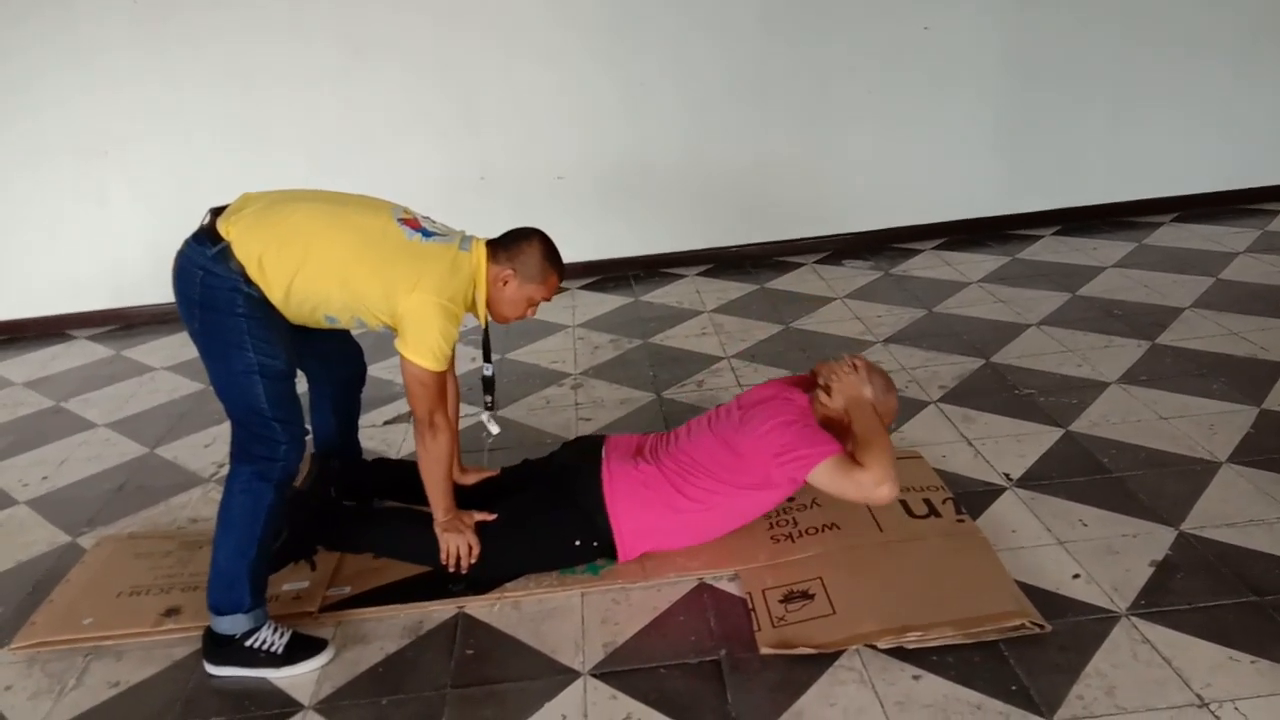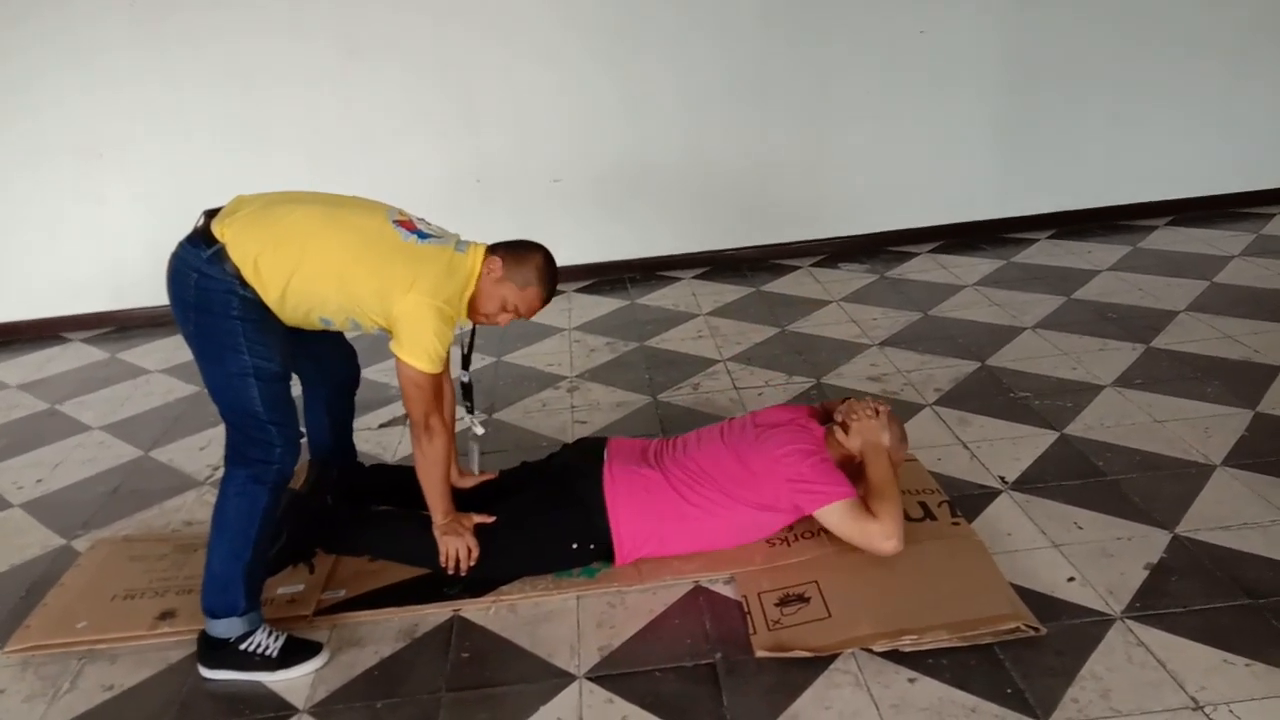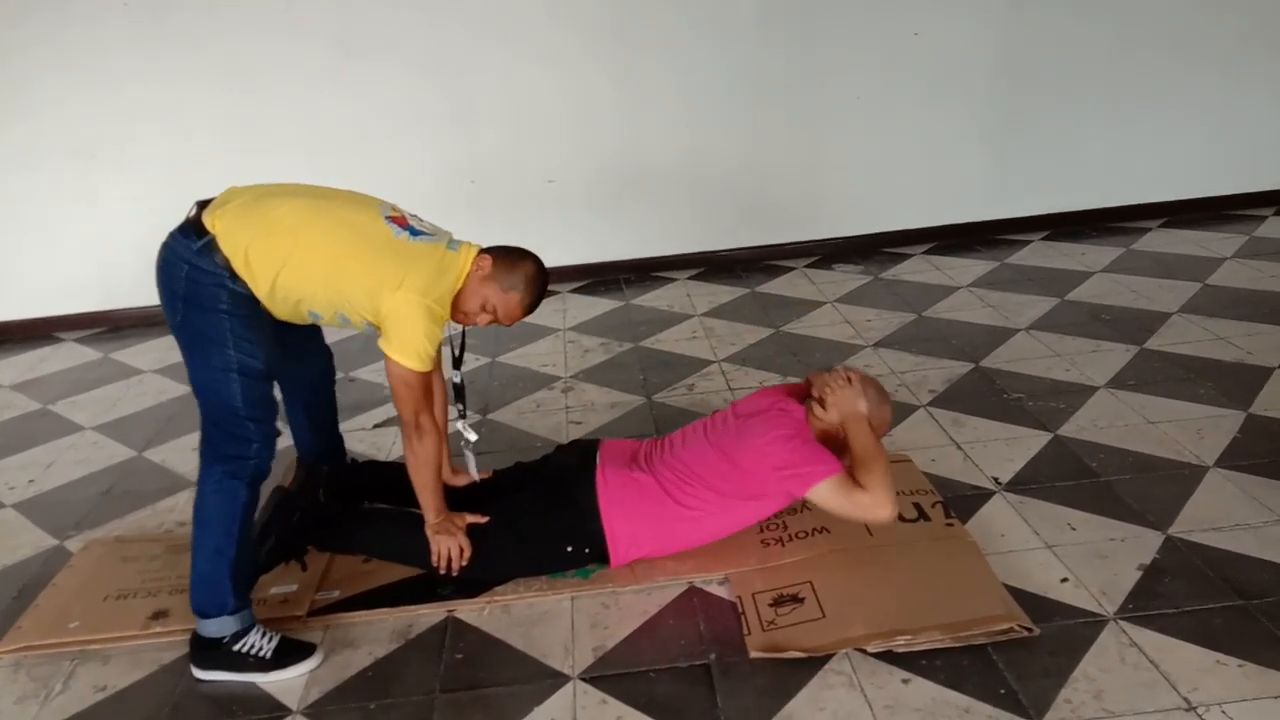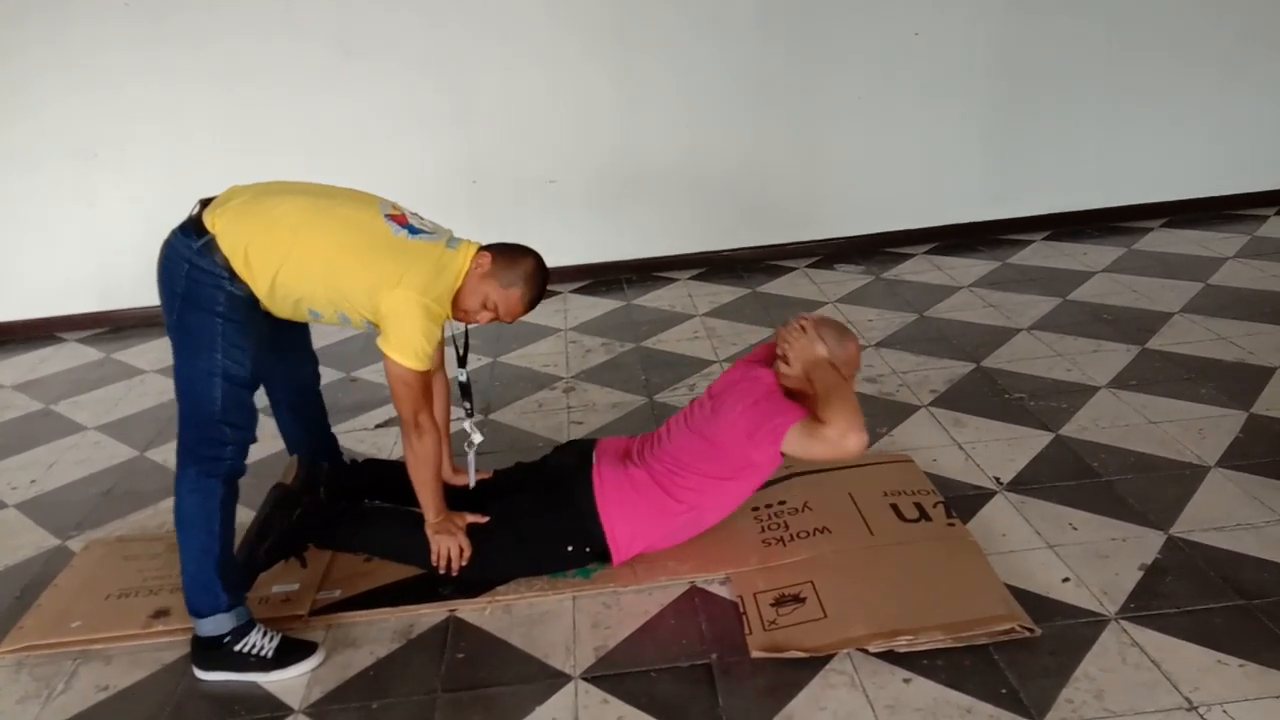
dt=0.2s
person 1, frame 1
left shoulder: (789, 392)
right shoulder: (795, 433)
left elbow: (818, 378)
right elbow: (878, 484)
right wrist: (860, 406)
left hip: (596, 465)
right hip: (595, 518)
left knee: (469, 498)
left ankle: (339, 483)
right ankle: (317, 522)
person 1, frame 2
left shoulder: (800, 420)
right shoulder: (806, 464)
right elbow: (884, 537)
left wrist: (857, 430)
right wrist: (874, 452)
left hip: (598, 467)
right hip: (597, 521)
left knee: (471, 500)
left ankle: (340, 486)
right ankle: (314, 525)
person 1, frame 3
left shoulder: (787, 400)
right shoulder: (792, 445)
left elbow: (821, 387)
right elbow: (879, 504)
left wrist: (848, 418)
right wrist: (858, 421)
left hip: (594, 469)
right hip: (593, 527)
left knee: (466, 499)
left ankle: (333, 484)
right ankle: (309, 522)
person 1, frame 4
left shoulder: (764, 367)
right shoulder: (767, 410)
left elbow: (793, 342)
right elbow: (846, 438)
right wrist: (818, 364)
left hip: (588, 469)
right hip: (590, 525)
left knee: (463, 496)
left ankle: (335, 478)
right ankle: (304, 522)
person 2, frame 1
left shoulder: (457, 258)
right shoulder: (435, 297)
left elbow: (442, 377)
right elbow: (431, 421)
left wrist: (454, 469)
right wrist: (445, 518)
left hip: (254, 246)
right hip: (222, 278)
left knee: (341, 370)
right knee: (273, 449)
right ankle: (234, 629)
person 2, frame 2
left shoulder: (451, 264)
right shoulder: (429, 298)
left elbow: (438, 380)
right elbow: (427, 423)
left wrist: (452, 472)
right wrist: (444, 520)
left hip: (251, 248)
right hip: (217, 279)
left knee: (335, 373)
right knee: (267, 452)
right ankle: (229, 633)
person 2, frame 3
left shoulder: (443, 261)
right shoulder: (418, 297)
left elbow: (430, 376)
right elbow: (418, 422)
left wrist: (444, 470)
right wrist: (436, 520)
left hip: (245, 243)
right hip: (208, 270)
left knee: (312, 379)
right knee: (243, 446)
right ankle: (220, 633)
person 2, frame 4
left shoulder: (445, 260)
right shoulder: (415, 295)
left elbow: (432, 373)
right elbow: (416, 421)
left wrist: (444, 468)
right wrist: (436, 519)
left hip: (249, 245)
right hip: (208, 267)
left knee: (299, 386)
right knee: (218, 447)
right ankle: (219, 634)
